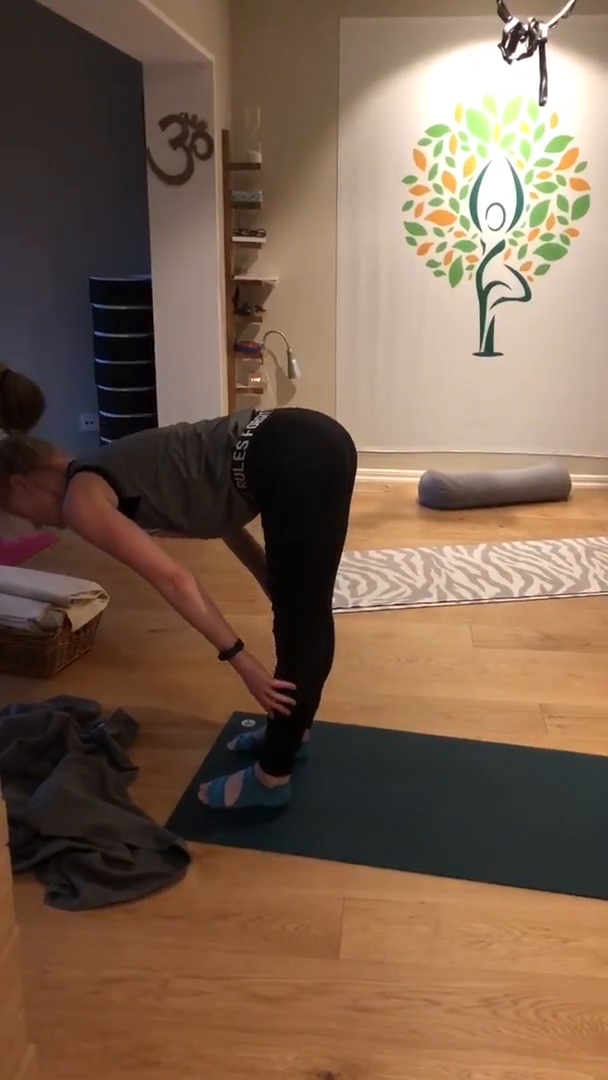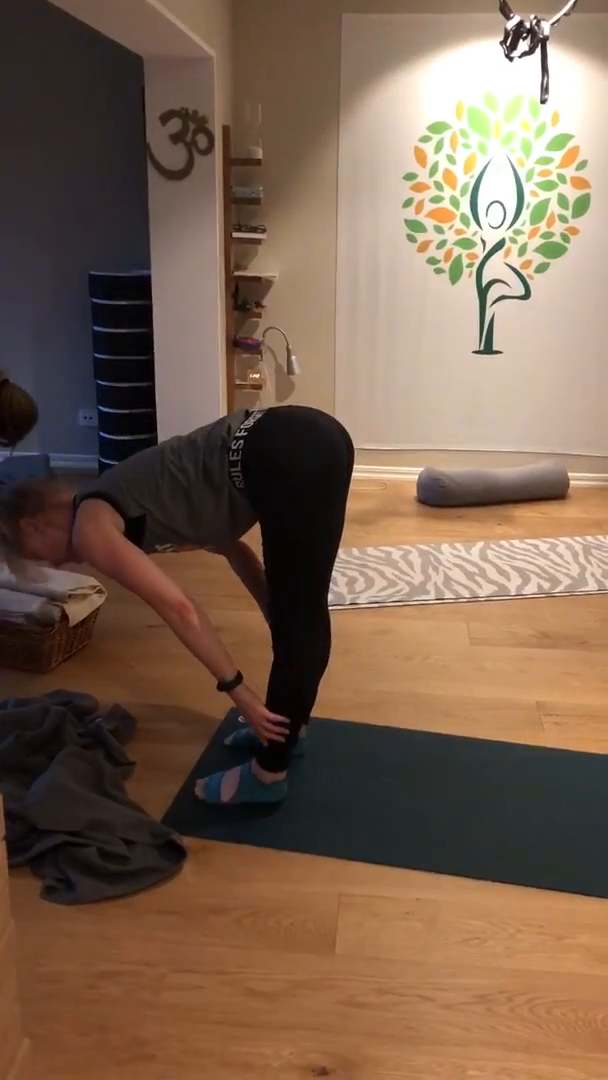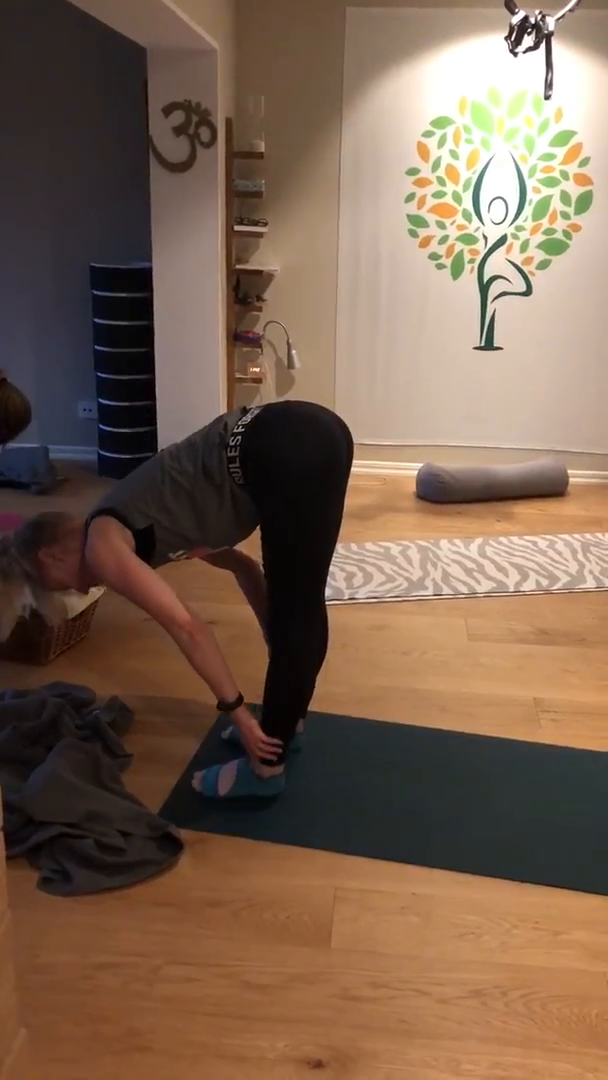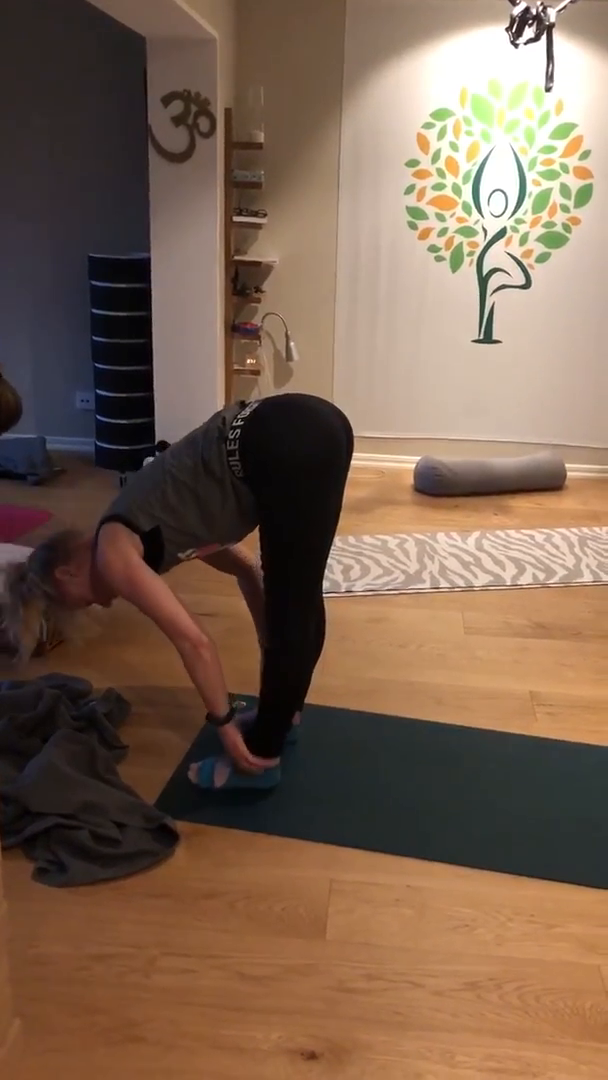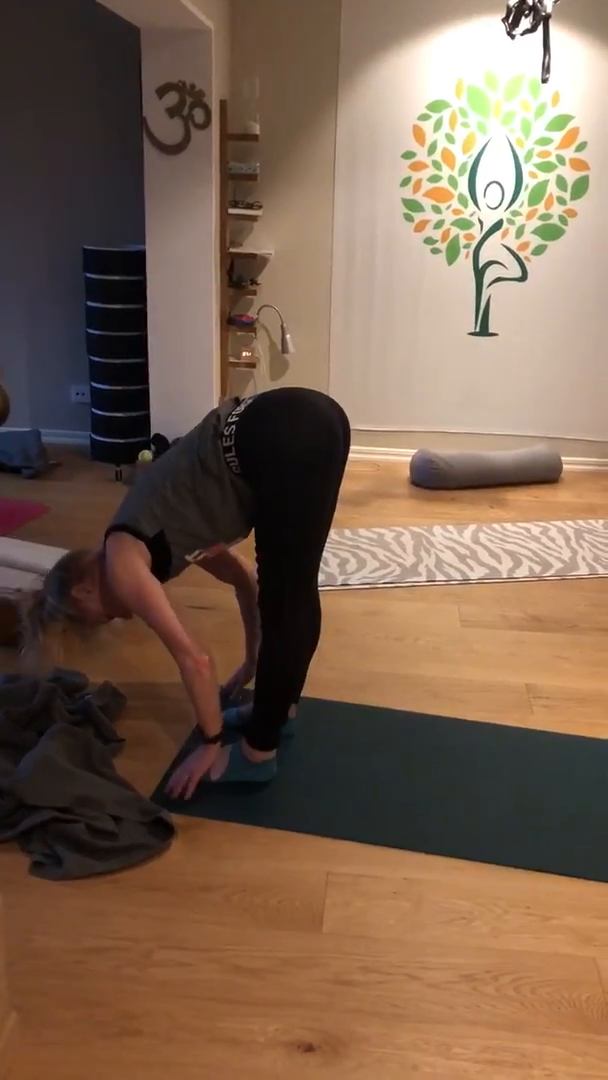
dt=0.4s
person 1, frame 1
left shoulder: (81, 501)
right shoulder: (105, 476)
left elbow: (173, 580)
right elbow: (229, 526)
left wrist: (237, 658)
right wrist: (281, 595)
left hip: (294, 463)
right hip: (315, 440)
left knee: (301, 628)
right knee: (305, 617)
left ankle: (272, 777)
right ankle: (291, 729)
person 1, frame 2
left shoulder: (90, 529)
right shoulder: (112, 507)
left elbow: (179, 610)
right elbow: (234, 548)
left wrist: (236, 690)
right wrist: (277, 626)
left hip: (290, 460)
right hip: (312, 436)
left knee: (298, 625)
right knee: (303, 614)
left ankle: (269, 774)
right ankle: (286, 728)
person 1, frame 3
left shoulder: (101, 547)
right shoulder: (128, 527)
left elbow: (188, 629)
right elbow: (242, 565)
left wrist: (237, 712)
left hip: (287, 455)
right hip: (312, 432)
left knee: (294, 618)
right knee: (300, 608)
left ankle: (266, 768)
right ankle: (287, 722)
person 1, frame 4
left shoulder: (112, 554)
right shoulder: (142, 534)
left elbow: (194, 643)
right elbow: (249, 570)
left wrist: (226, 728)
right wrist: (272, 658)
left hip: (287, 446)
right hip: (316, 423)
left knee: (290, 611)
right knee: (298, 600)
left ankle: (263, 756)
right ankle: (284, 714)
person 1, frame 5
left shoulder: (121, 563)
right shoulder: (158, 542)
left elbow: (195, 660)
right elbow: (243, 578)
left wrist: (211, 745)
right wrist: (254, 662)
left hip: (286, 440)
right hip: (314, 417)
left knee: (283, 605)
right knee: (294, 594)
left ankle: (258, 751)
right ankle: (280, 708)
